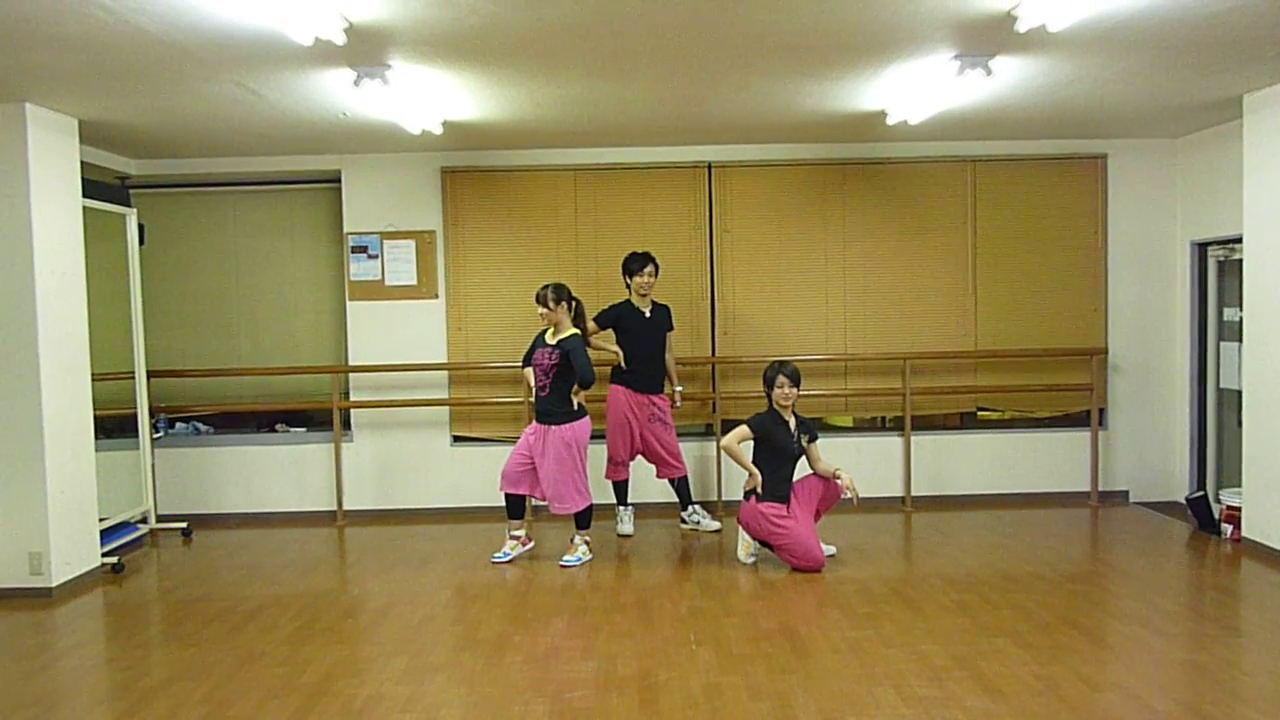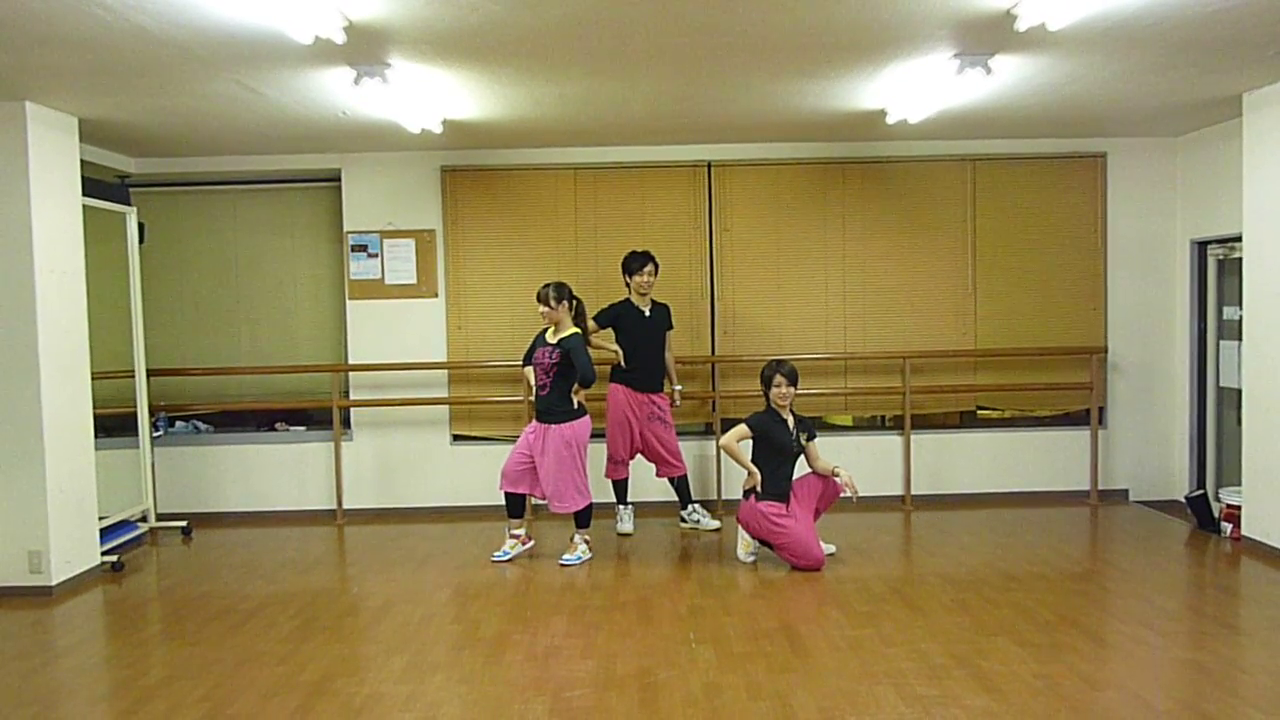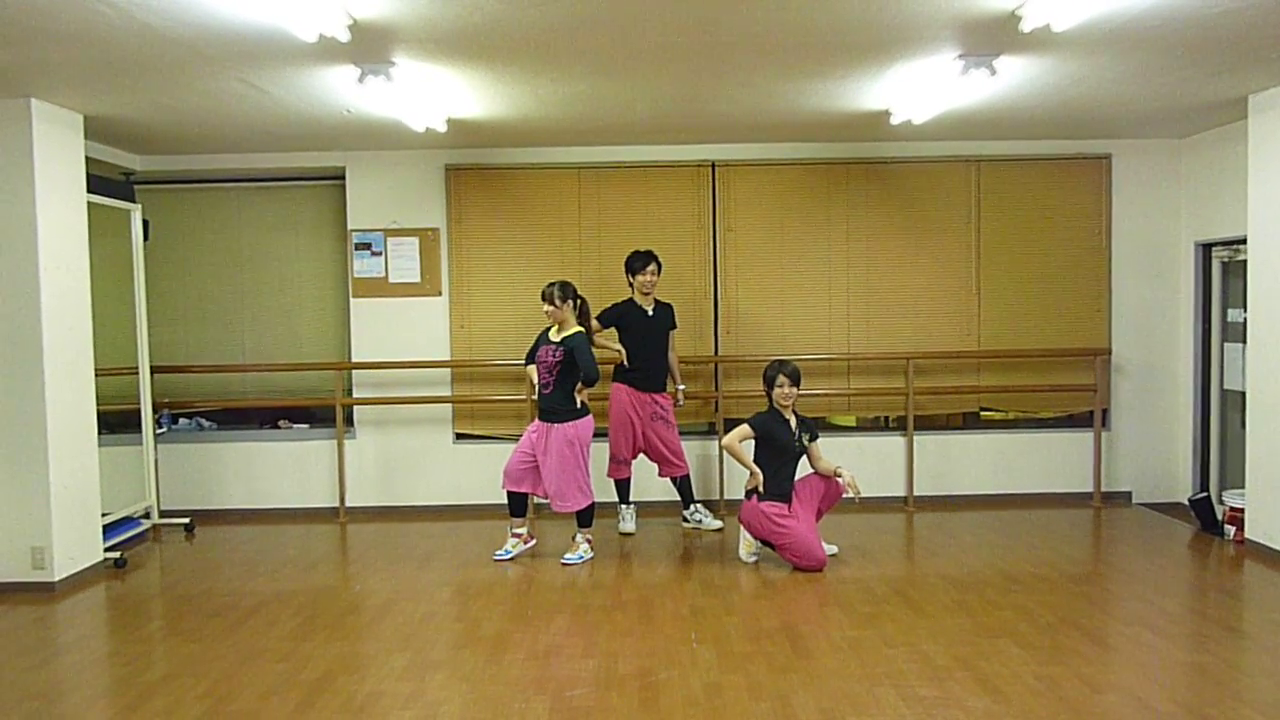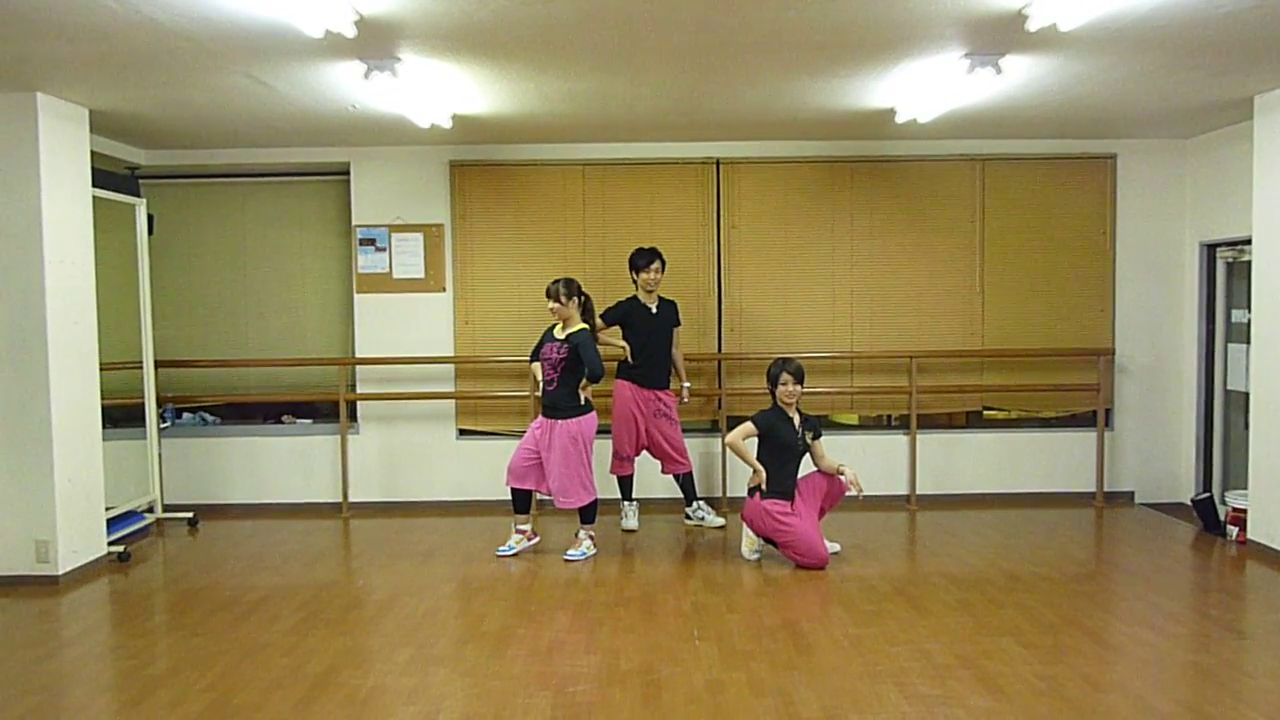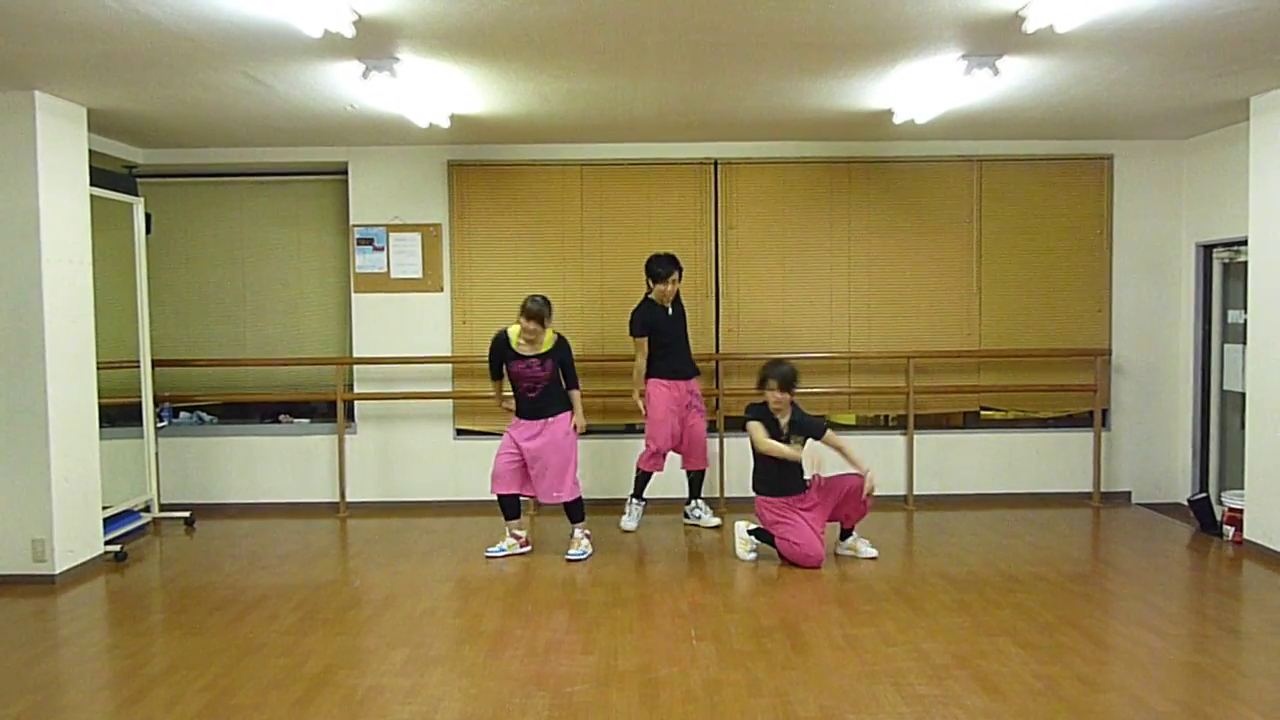
dt=1s
person 1, frame 1
left shoulder: (663, 312)
right shoulder: (618, 312)
right elbow: (582, 335)
left wrist: (676, 387)
right wrist: (613, 348)
left hip: (655, 394)
right hip: (624, 392)
left knee: (670, 453)
right knee: (620, 453)
left ankle: (688, 511)
right ankle: (624, 511)
person 1, frame 2
left shoulder: (663, 311)
right shoulder: (618, 311)
left wrist: (676, 386)
right wrist: (613, 347)
left hip: (655, 393)
right hip: (624, 391)
left knee: (670, 452)
right knee: (620, 451)
left ankle: (688, 510)
right ankle: (624, 510)
person 1, frame 3
left shoulder: (666, 311)
right shoulder: (621, 311)
left wrist: (679, 386)
right wrist: (616, 347)
left hip: (658, 393)
right hip: (626, 391)
left knee: (673, 451)
right knee: (622, 451)
left ankle: (691, 510)
right ankle: (626, 509)
person 1, frame 4
left shoulder: (670, 308)
right shoulder: (625, 308)
left wrist: (684, 383)
right wrist: (619, 343)
left hip: (661, 390)
right hip: (630, 388)
left knee: (676, 449)
right knee: (625, 448)
left ankle: (693, 507)
right ankle: (628, 506)
person 1, frame 5
left shoulder: (676, 300)
right shoulder: (642, 314)
right elbow: (641, 357)
right wrist: (638, 392)
left hip: (689, 382)
right hip: (661, 384)
left knee: (696, 444)
right knee: (657, 445)
left ankle: (694, 506)
right ankle: (635, 503)
person 2, frame 1
left shoulder: (573, 342)
right shoulder: (542, 337)
left elbow: (587, 376)
right elbow: (527, 362)
left wrist: (575, 394)
left hip: (567, 425)
right hip: (541, 424)
left knee: (571, 484)
right knee: (513, 473)
left ankle: (582, 543)
right ankle: (518, 537)
person 2, frame 2
left shoulder: (574, 341)
right shoulder: (543, 336)
left elbow: (588, 376)
right elbow: (528, 361)
left wrist: (575, 392)
left hip: (568, 424)
right hip: (541, 423)
left knee: (571, 483)
right knee: (513, 472)
left ankle: (582, 542)
right ankle: (518, 536)
person 2, frame 3
left shoulder: (577, 340)
right shoulder: (546, 335)
left elbow: (592, 375)
right elbow: (530, 360)
left wrist: (578, 390)
right wrist: (537, 383)
left hip: (570, 423)
right hip: (543, 421)
left knee: (574, 482)
right knee: (515, 471)
left ankle: (584, 541)
right ankle: (519, 535)
person 2, frame 4
left shoulder: (582, 336)
right shoulder: (551, 332)
left elbow: (596, 371)
right elbow: (535, 358)
left wrist: (581, 388)
right wrist: (541, 380)
left hip: (574, 420)
right hip: (546, 418)
left knee: (577, 478)
right knee: (519, 468)
left ankle: (586, 537)
right ankle: (523, 532)
person 2, frame 5
left shoulder: (558, 343)
right shoulder: (503, 339)
left elbow: (571, 378)
right elbow: (496, 370)
left wrist: (578, 412)
right wrist: (500, 397)
left hip: (556, 420)
right hip: (522, 421)
left knee: (562, 478)
right knee: (503, 475)
left ankle: (581, 535)
right ankle: (517, 537)
person 3, frame 1
left shoulder: (805, 426)
right shoulder: (764, 421)
left elbow: (817, 464)
right elbow: (727, 442)
left wrist: (840, 473)
right wrist: (754, 472)
left hip: (787, 497)
right hip: (763, 504)
right knee: (814, 561)
left ankle: (800, 535)
right ankle: (759, 535)
person 3, frame 2
left shoulder: (803, 424)
right shoulder: (762, 420)
left elbow: (816, 463)
right elbow: (726, 442)
left wrist: (838, 471)
right wrist: (753, 471)
left hip: (786, 497)
right hip: (763, 504)
right knee: (813, 559)
left ankle: (799, 534)
right ankle: (757, 533)
person 3, frame 3
left shoulder: (806, 425)
right shoulder: (764, 420)
left elbow: (818, 463)
right elbow: (728, 441)
left wrist: (840, 471)
right wrist: (755, 471)
left hip: (789, 497)
right hip: (764, 504)
right knee: (815, 560)
left ankle: (802, 534)
right ankle: (759, 534)
person 3, frame 4
left shoulder: (809, 423)
right shoulder: (768, 418)
left elbow: (821, 461)
right elbow: (732, 439)
left wrist: (843, 469)
right wrist: (758, 468)
left hip: (791, 496)
right hip: (767, 503)
right knee: (818, 558)
left ankle: (804, 532)
right ankle: (762, 534)
person 3, frame 5
left shoulder: (805, 421)
right shoulder: (755, 413)
left elbow: (840, 446)
right elbow: (762, 445)
left wrist: (865, 472)
right wrist: (801, 455)
left hip: (803, 493)
right hip: (772, 502)
left knee: (856, 484)
right knee: (812, 557)
left ankle: (846, 538)
right ankle: (754, 533)
